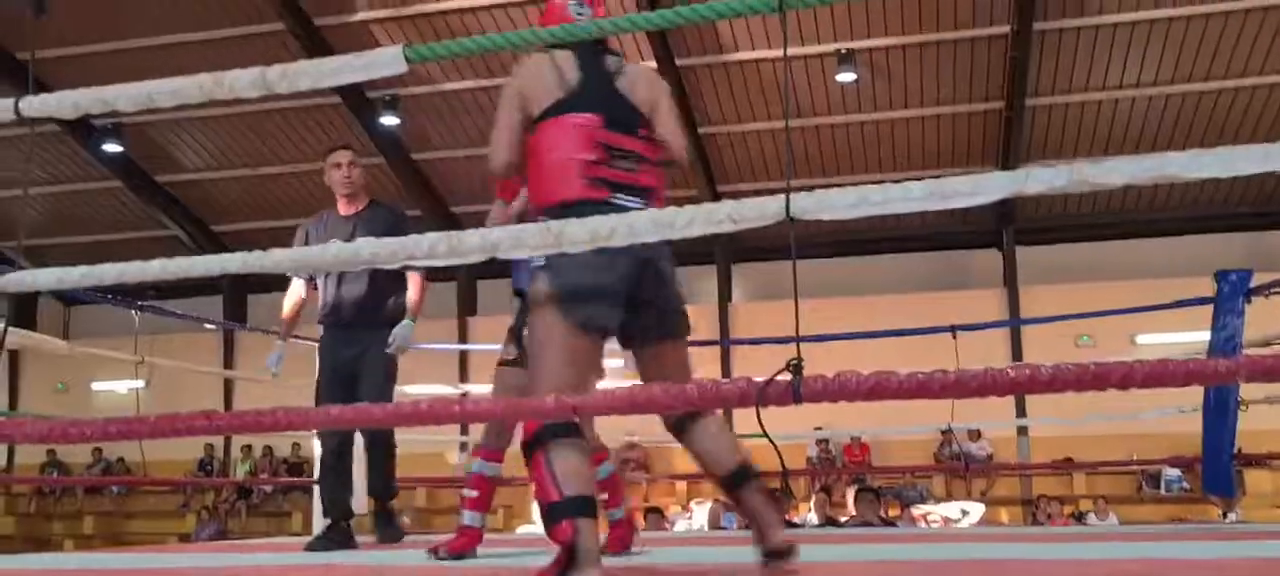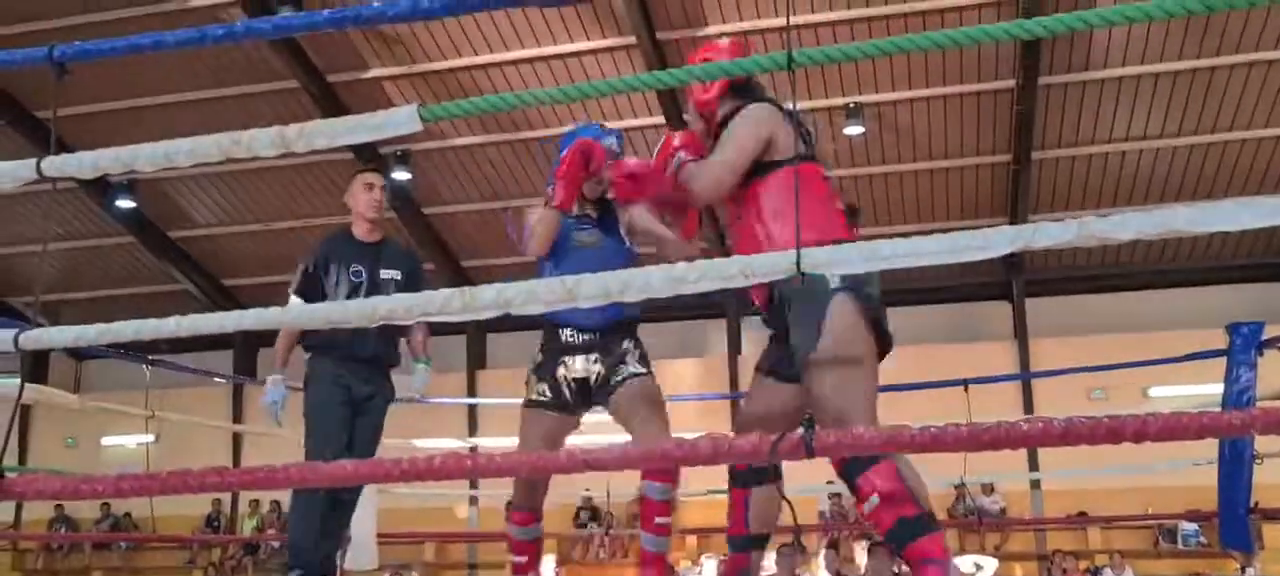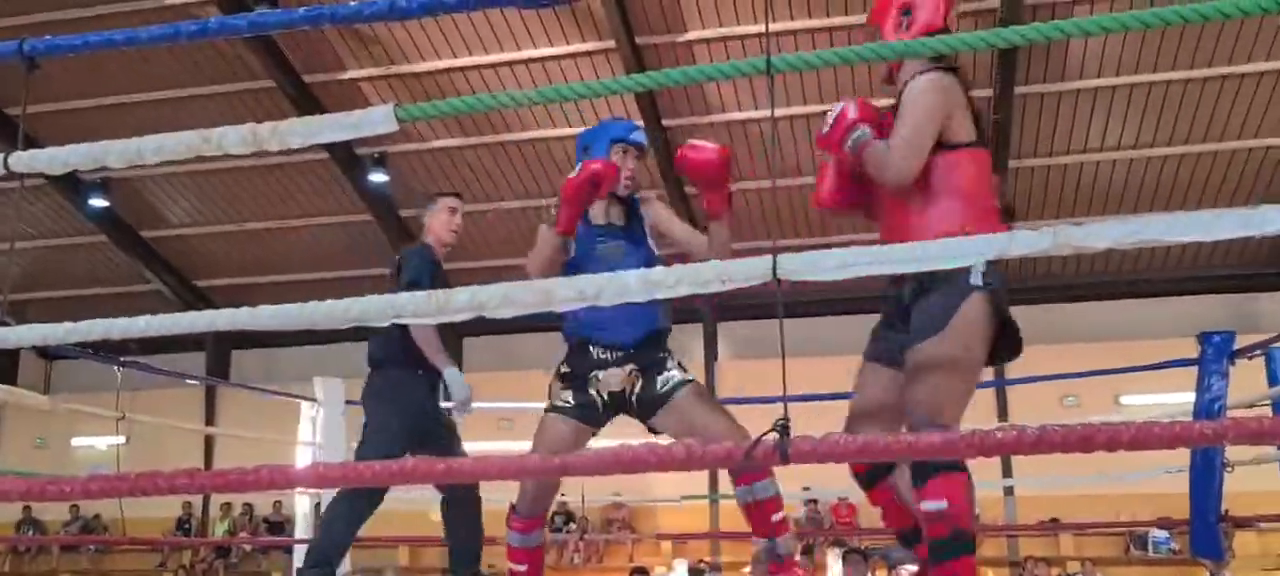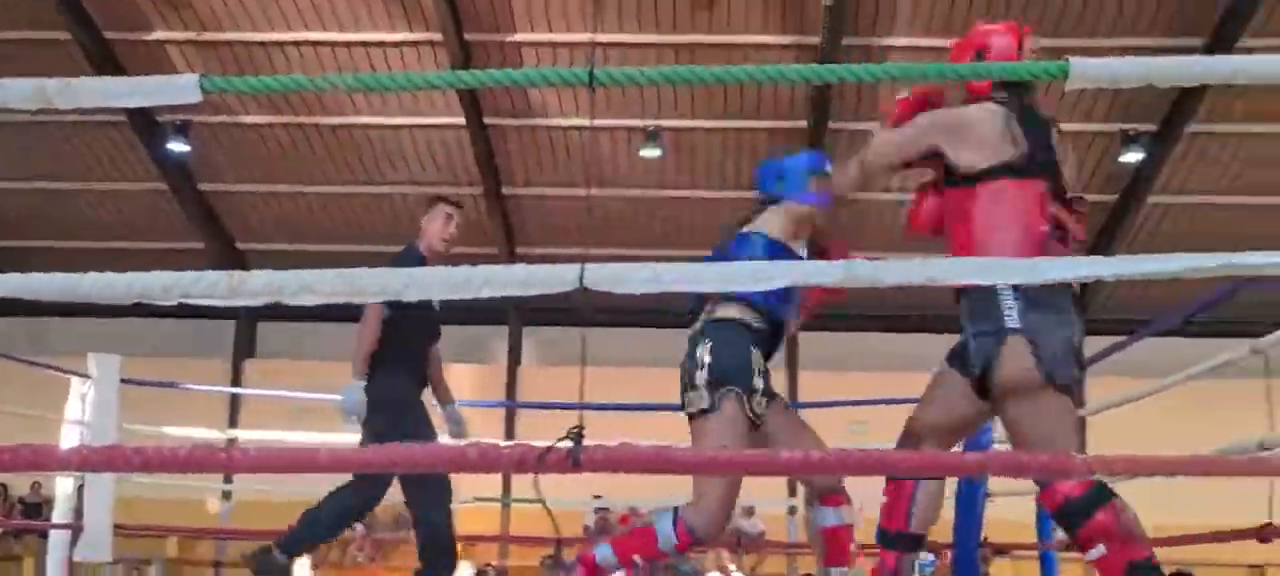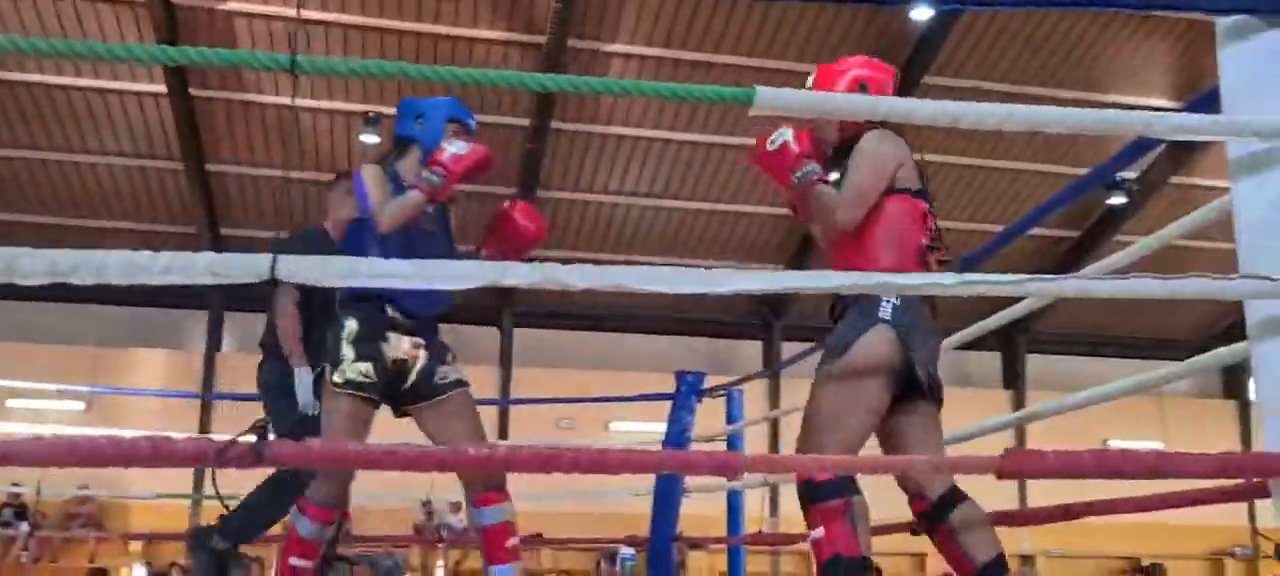
dt=0.7s
person 1, frame 1
left shoulder: (535, 69)
right shoulder: (638, 78)
left elbow: (500, 163)
right elbow: (675, 153)
right hip: (643, 238)
left knee: (551, 412)
right knee: (683, 402)
right ankle: (770, 527)
person 1, frame 2
left shoulder: (758, 115)
right shoulder: (738, 133)
left elbow: (708, 186)
left wrist: (678, 161)
right wrist: (641, 177)
left hip: (825, 282)
right hip: (795, 299)
person 1, frame 3
left shoulder: (933, 84)
right shoulder: (914, 109)
left elbow: (894, 170)
left wrist: (852, 133)
right wrist: (851, 189)
left hip: (956, 278)
right hip: (916, 290)
left knee: (927, 437)
person 1, frame 4
left shoulder: (966, 122)
right shoulder: (1033, 133)
left elbow: (869, 166)
right wrist: (943, 211)
left hip: (1013, 312)
right hip: (1019, 313)
left knee: (1060, 480)
right knee: (919, 443)
person 1, frame 5
left shoulder: (879, 143)
right shoulder: (863, 163)
left elbow: (841, 218)
right elbow: (834, 241)
left wrist: (797, 168)
right wrist: (805, 185)
left hip: (884, 313)
right hip: (892, 320)
right knee: (930, 487)
person 2, frame 1
right shoulder: (529, 202)
right elbow: (495, 233)
right wrist: (509, 190)
right hip: (531, 318)
left knee: (575, 427)
right knee: (496, 428)
left ankle: (620, 524)
right ankle: (469, 533)
person 2, frame 2
left shoulder: (624, 212)
right shoulder: (544, 214)
left elbow: (683, 252)
right elbow: (535, 249)
right wrist: (564, 189)
left hip: (616, 346)
right hip: (560, 352)
left knee: (659, 451)
right knee: (527, 484)
person 2, frame 3
left shoulder: (647, 213)
right shoulder: (565, 219)
left elbow: (715, 254)
right elbow: (537, 275)
left wrist: (715, 197)
right wrist: (567, 214)
left hip: (648, 363)
right hip: (584, 369)
left knee: (743, 449)
right knee: (532, 495)
person 2, frame 4
right shoulder: (784, 214)
left wrist: (815, 292)
left hip: (741, 362)
right hip: (727, 351)
left knee: (827, 483)
right knee: (708, 517)
person 2, frame 5
left shoulder: (437, 205)
right shoulder: (373, 176)
right elbow: (383, 222)
left wrist: (494, 253)
right wrist: (434, 181)
left hip: (421, 342)
right hip: (368, 332)
left knee: (485, 473)
right knee: (333, 479)
person 3, frame 1
left shoulder: (390, 220)
right shoulder: (312, 229)
left elbow: (415, 275)
right elbow: (299, 288)
left wrist: (409, 321)
right wrist: (281, 340)
left hip: (377, 338)
right hip: (334, 340)
right knee: (332, 435)
left ankle: (383, 505)
right ankle: (338, 524)
person 3, frame 2
left shoulder: (405, 259)
right shoulder: (327, 251)
left elbow: (415, 320)
left wrist: (421, 365)
right wrist: (277, 375)
left hip: (376, 379)
right hip: (330, 370)
right knee: (325, 464)
person 3, frame 3
left shoulder: (434, 271)
right shoulder: (420, 259)
right elbow: (413, 316)
right wrist: (450, 370)
left hip: (419, 393)
right hip: (398, 385)
left knee: (462, 483)
right knee: (369, 482)
person 3, frame 4
right shoulder: (406, 265)
left elbow: (429, 353)
right elbow: (372, 317)
left wrist: (449, 407)
right wrist: (358, 382)
left hip: (400, 393)
right hip: (387, 388)
left knee: (367, 487)
right knee: (431, 482)
person 3, frame 5
left shoulder: (344, 258)
right shoulder: (306, 244)
right elbow: (285, 303)
right wrist: (301, 370)
left hip: (315, 376)
right hip: (288, 375)
right knee: (305, 469)
right ankle: (217, 543)
